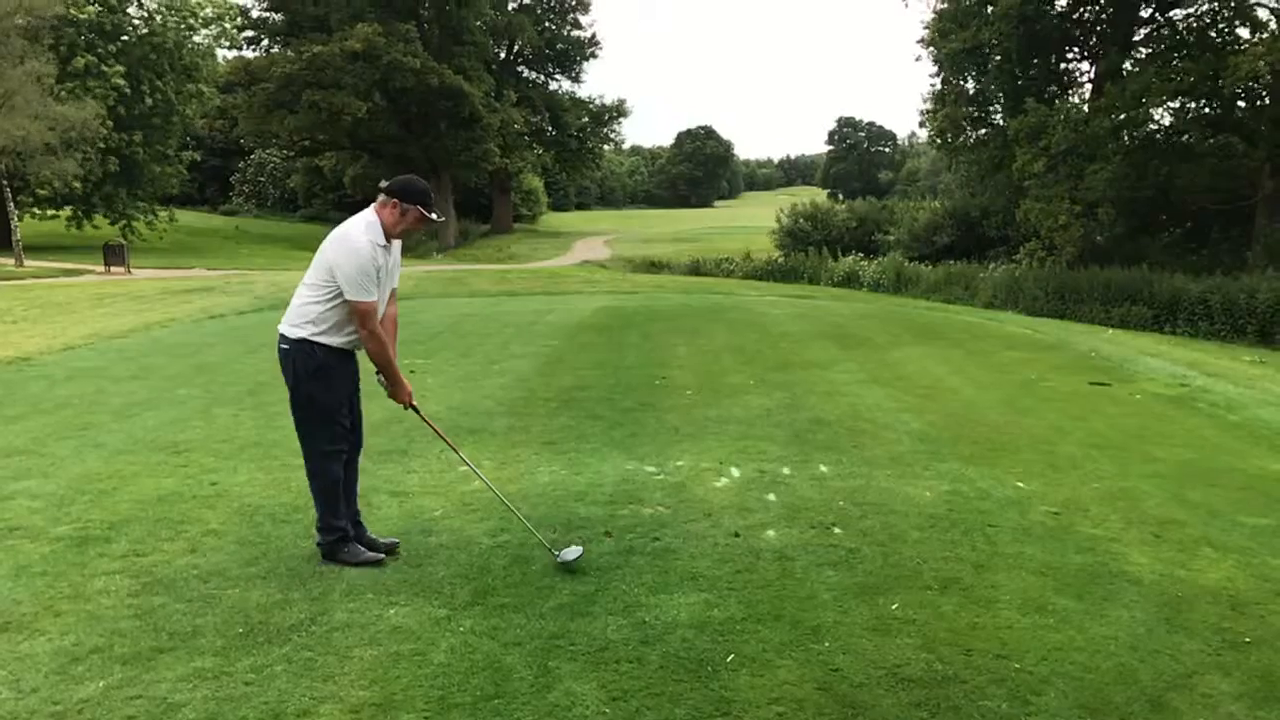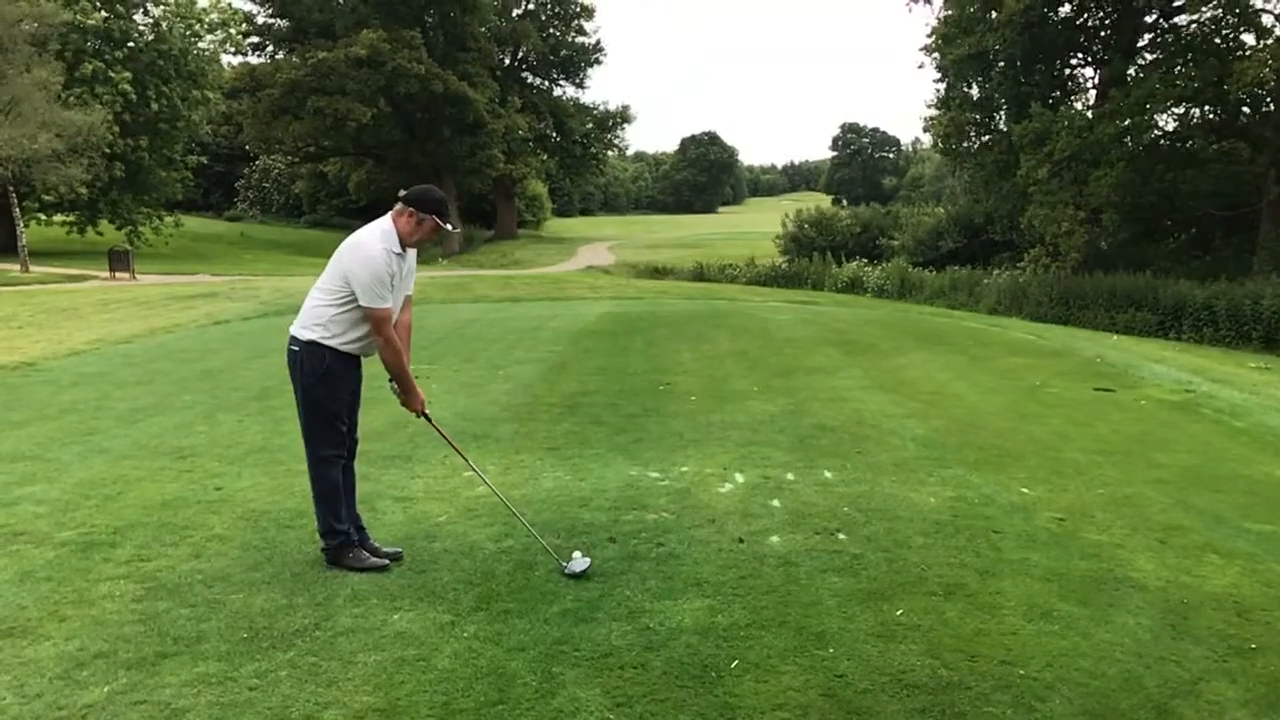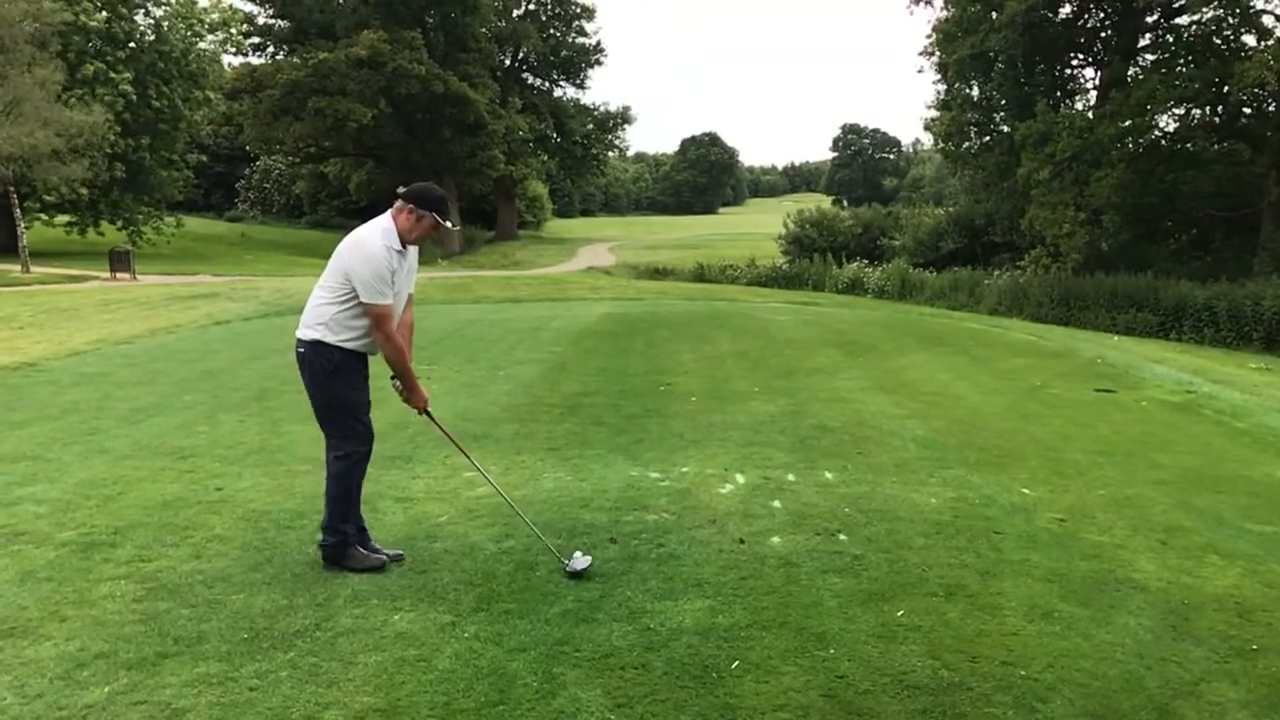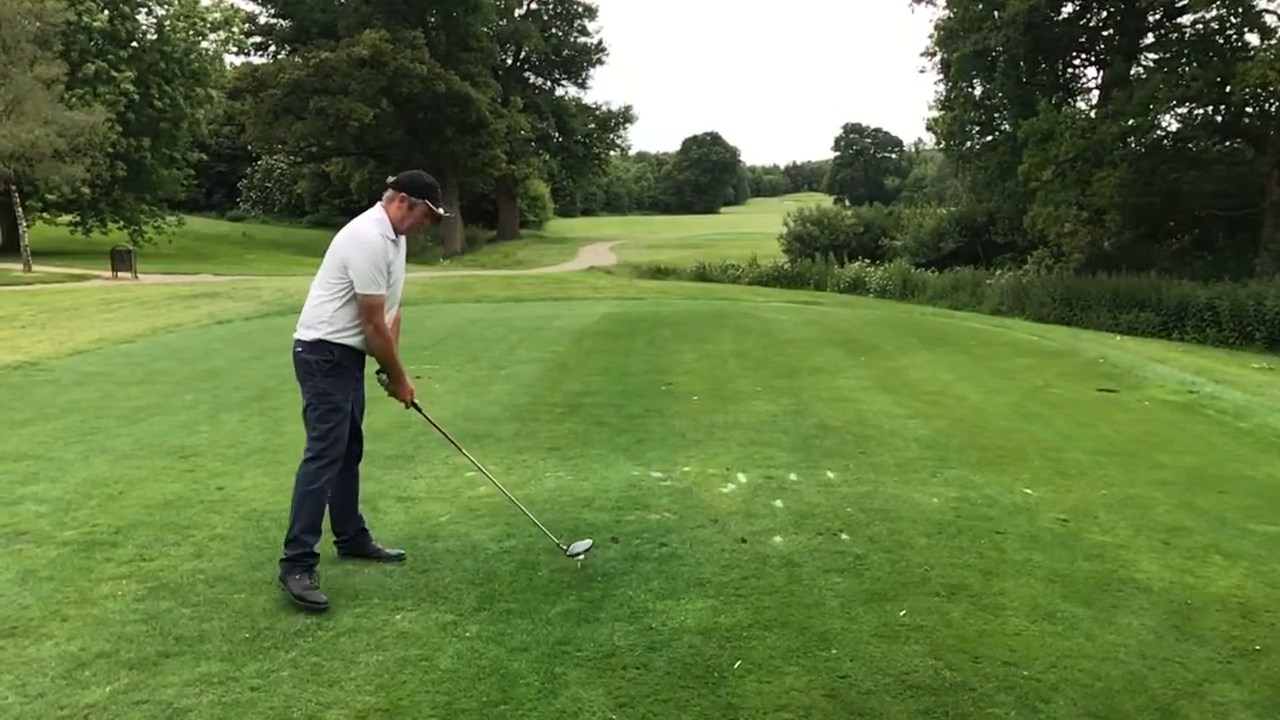
dt=0.4s
person 1, frame 1
left shoulder: (390, 240)
right shoulder: (358, 244)
left elbow: (388, 306)
right elbow: (368, 327)
left wrist: (392, 370)
right wrist: (396, 381)
left hip: (336, 349)
right hip: (310, 348)
left knee: (347, 442)
right knee: (326, 446)
left ankle: (350, 529)
right ankle: (334, 540)
person 1, frame 2
left shoulder: (405, 247)
right shoulder: (373, 252)
left elbow: (402, 314)
right elbow: (383, 334)
left wrist: (404, 377)
right wrist: (409, 388)
left hip: (343, 353)
right hip: (317, 351)
left knee: (344, 449)
right knee: (327, 451)
left ankle: (352, 536)
right ankle: (338, 544)
person 1, frame 3
left shoulder: (407, 246)
right shoulder: (373, 249)
left elbow: (404, 312)
right elbow: (383, 331)
left wrist: (405, 375)
right wrist: (411, 385)
left hip: (349, 352)
right hip: (326, 351)
left knee: (353, 444)
right knee: (352, 444)
left ankle: (352, 536)
right ankle: (336, 544)
person 1, frame 4
left shoulder: (394, 237)
right shoulder: (368, 239)
left elbow: (392, 311)
right elbow: (374, 322)
left wrist: (392, 370)
right wrist: (399, 378)
left hip: (345, 354)
right hip: (325, 353)
left knee: (348, 451)
right knee: (325, 452)
left ankle: (351, 537)
right ankle: (297, 562)
